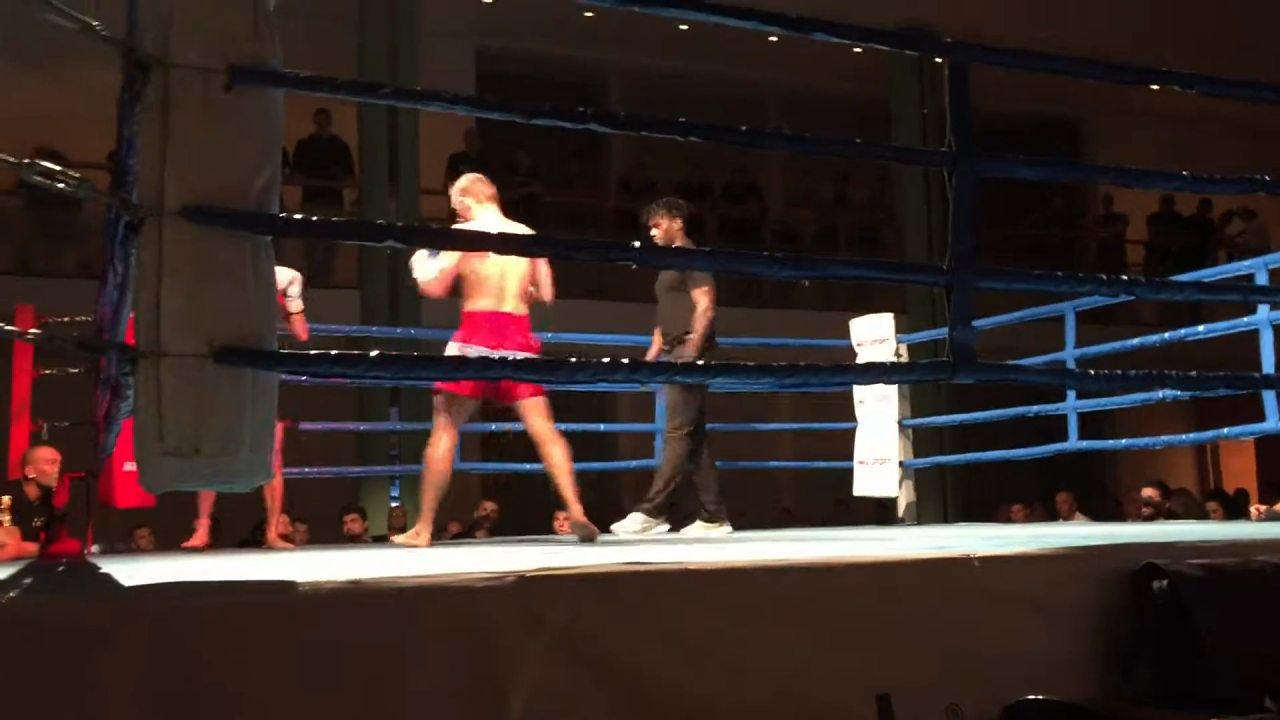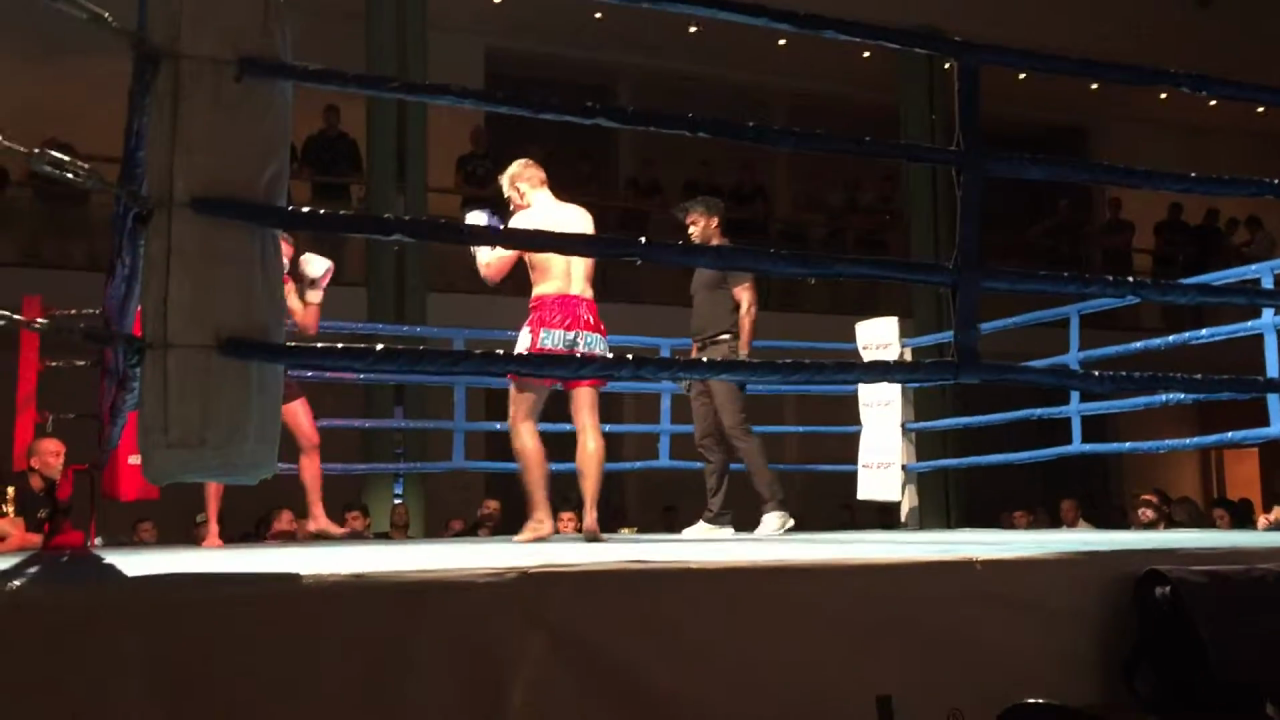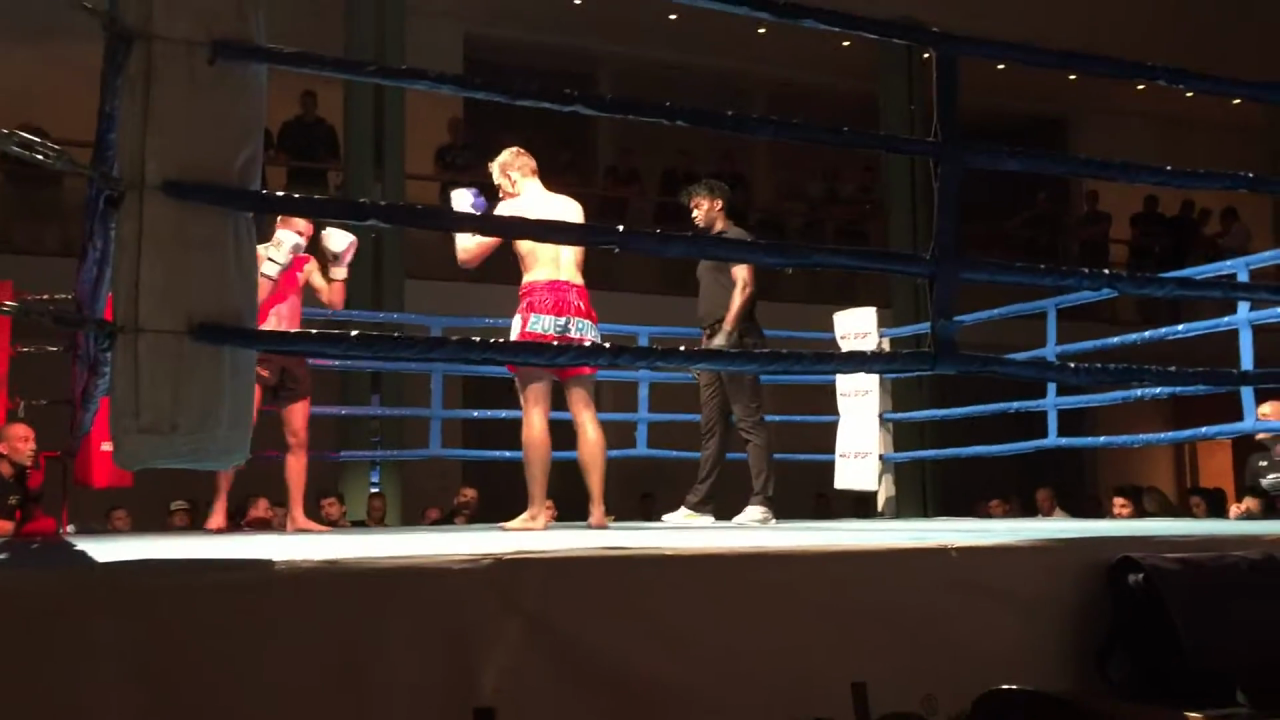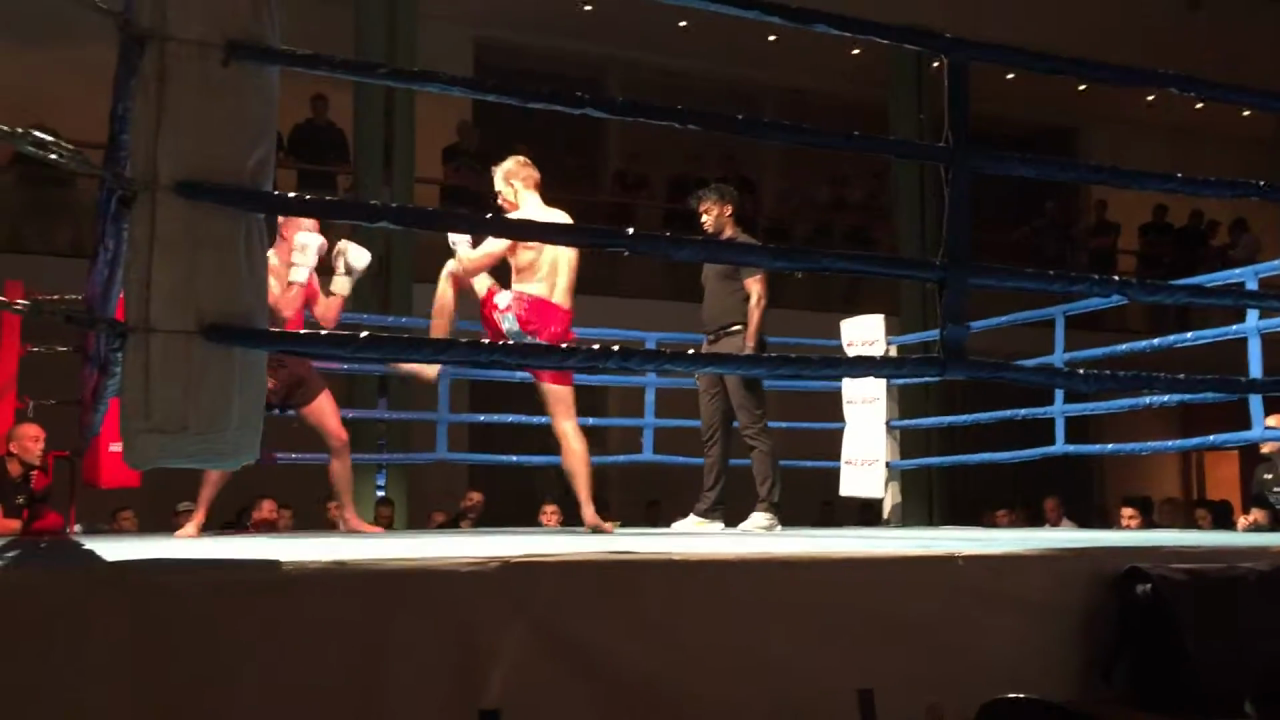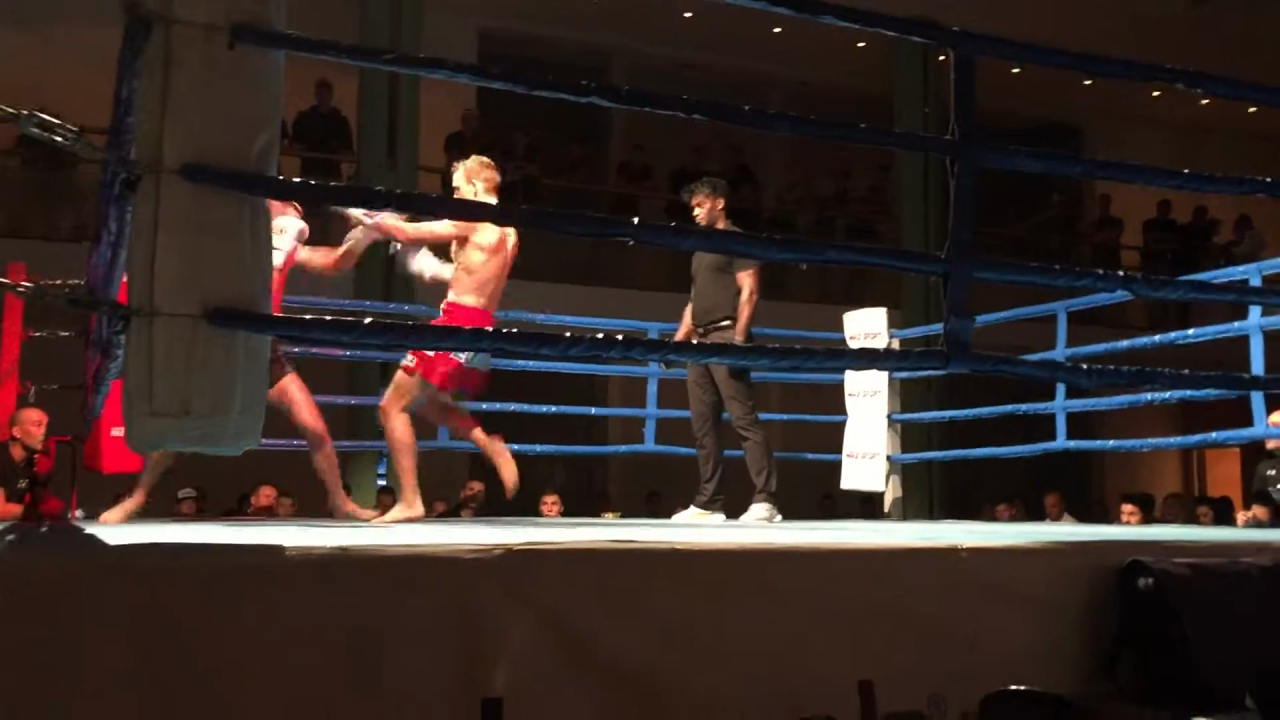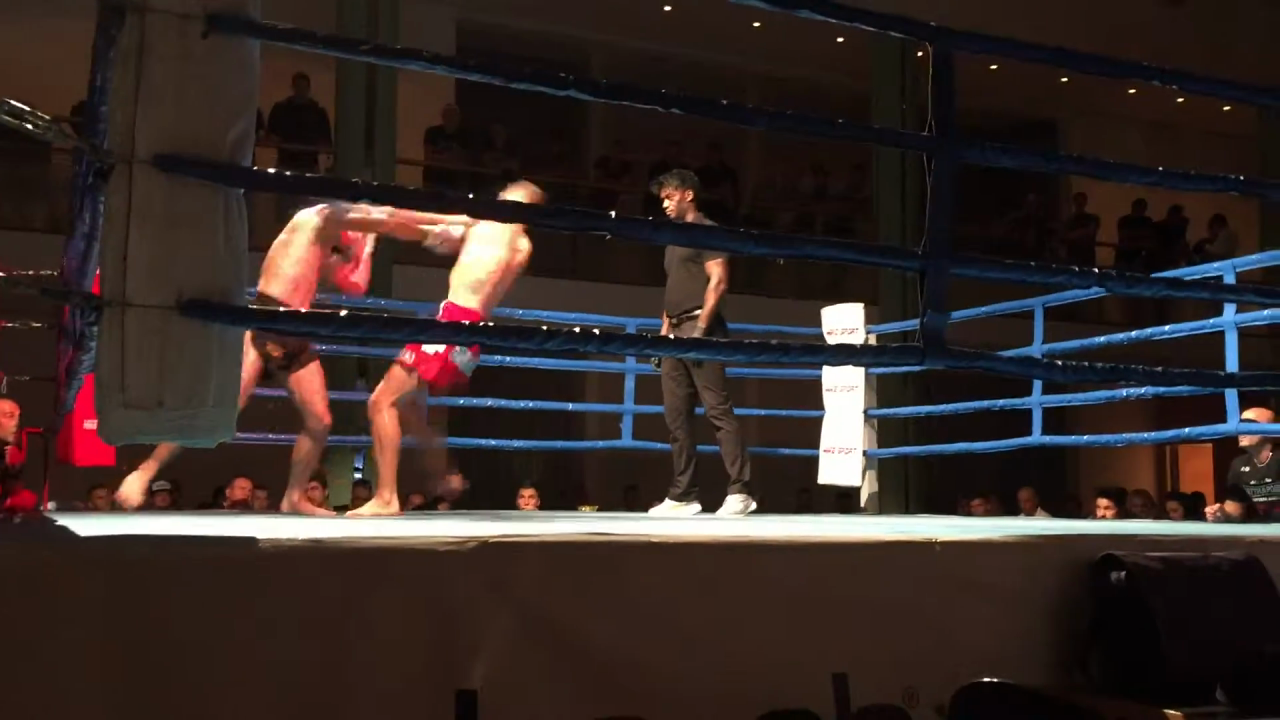
dt=0.4s
person 1, frame 1
left shoulder: (463, 233)
right shoulder: (527, 235)
left elbow: (433, 288)
right elbow: (547, 295)
left wrist: (423, 269)
left hip: (475, 335)
right hip: (517, 335)
left knee: (444, 433)
right knee: (544, 432)
left ankle: (423, 527)
right ankle: (575, 511)
person 1, frame 2
left shoulder: (526, 218)
right shoulder: (584, 216)
left elbow: (491, 271)
left wrist: (482, 244)
left hip: (547, 318)
right hip: (586, 318)
left knee: (522, 421)
right knee: (588, 424)
left ankle: (541, 516)
right ankle: (590, 516)
person 1, frame 3
left shoulder: (513, 207)
right shoulder: (573, 206)
left elbow: (467, 256)
left wrist: (462, 215)
left hip: (539, 305)
right hip: (578, 305)
left knee: (535, 411)
right knee: (584, 412)
left ankle: (536, 511)
right ankle: (597, 509)
person 1, frame 4
left shoulder: (518, 222)
right shoulder: (565, 221)
left elbow: (468, 266)
left wrist: (458, 240)
left hip: (522, 313)
right hip: (558, 328)
left knee: (451, 271)
right knee: (566, 424)
left ankle: (430, 361)
right ankle: (588, 512)
person 1, frame 5
left shoulder: (471, 220)
right shoulder: (505, 229)
left elbow: (408, 233)
left wrist: (374, 219)
left hip: (459, 326)
right hip: (480, 327)
left knee: (392, 407)
right knee: (431, 405)
left ankle: (410, 501)
right ankle: (496, 451)
person 1, frame 6
left shoulder: (493, 223)
right shoulder: (522, 245)
left hip: (455, 324)
right hip: (467, 327)
left knee: (383, 403)
right knee: (408, 403)
left ankle: (385, 498)
right ankle: (444, 476)
person 2, frame 1
right shoulder: (669, 265)
left elbow: (706, 308)
left wrist: (691, 354)
right wrist: (650, 357)
left hip: (691, 353)
right hip: (677, 355)
left knee: (678, 432)
right knee: (692, 437)
left ankle: (652, 511)
right ankle: (714, 516)
person 2, frame 2
right shoulder: (703, 265)
left elbow: (747, 306)
left wrist: (743, 355)
right wrist: (692, 361)
left hip: (725, 350)
right hip: (704, 357)
left knee: (736, 428)
right knee: (707, 439)
left ankle: (775, 509)
right ankle: (716, 517)
person 2, frame 3
left shoulder: (735, 238)
left elbow: (744, 286)
left wrist: (727, 333)
right wrist: (704, 345)
left hip: (735, 338)
right hip: (715, 342)
left knee: (748, 420)
right knee: (712, 426)
left ankle: (761, 504)
right ankle: (698, 504)
person 2, frame 4
left shoulder: (745, 246)
left elbow: (758, 299)
left wrist: (750, 347)
right wrist: (703, 351)
left hip: (738, 342)
right hip: (714, 348)
left knee: (752, 427)
right knee: (713, 432)
left ankle: (766, 510)
right ankle: (708, 511)
person 2, frame 5
right shoulder: (701, 250)
left elbow: (749, 293)
left wrist: (739, 340)
right wrist: (677, 341)
left hip: (725, 337)
right hip: (700, 342)
left knee: (743, 419)
right knee: (703, 425)
left ankle: (765, 500)
right ankle: (708, 503)
person 2, frame 6
left shoulder: (707, 231)
right shoulder: (675, 241)
left elbow: (718, 281)
left wrist: (700, 328)
right wrist: (663, 336)
left hip: (699, 329)
right hip: (676, 334)
left knee: (717, 409)
right knee: (676, 416)
left ankle: (739, 491)
right ankle: (682, 495)
person 3, frame 1
left shoulder: (275, 300)
left elbow: (302, 336)
left wrist: (294, 298)
left knee: (273, 461)
left ankle: (273, 533)
right ankle: (203, 527)
person 3, frame 2
left shoulder: (285, 284)
left elbow: (309, 328)
left wrist: (315, 289)
left knee: (310, 441)
left ankle: (317, 517)
right ankle: (212, 530)
person 3, frame 3
left shoulder: (306, 263)
right shoulder: (253, 256)
left elbow: (335, 303)
left wrist: (339, 265)
right wrist: (275, 261)
left hip: (291, 354)
right hip: (256, 351)
left knee: (298, 439)
left ankle: (297, 516)
right ankle: (220, 505)
person 3, frame 4
left shoulder: (306, 273)
right shoulder: (262, 265)
left elbow: (327, 320)
right elbow: (286, 311)
left wrist: (343, 277)
right wrist: (302, 266)
left hip: (296, 362)
right hip: (261, 361)
left knee: (339, 439)
left ankle: (349, 517)
right ankle: (198, 517)
person 3, frame 5
left shoulder: (290, 252)
left elbow: (337, 263)
left wrist: (359, 238)
right wrist: (277, 251)
left hip: (265, 354)
left knee: (314, 428)
left ankle: (339, 501)
right ankle: (137, 498)
person 3, frame 6
left shoulder: (327, 251)
right shoulder: (321, 217)
left elbow: (355, 287)
right elbow: (386, 218)
left wrist: (366, 244)
right wrist: (446, 221)
left hip: (294, 331)
left knee: (320, 422)
left ankle: (295, 497)
right ankle: (146, 471)
